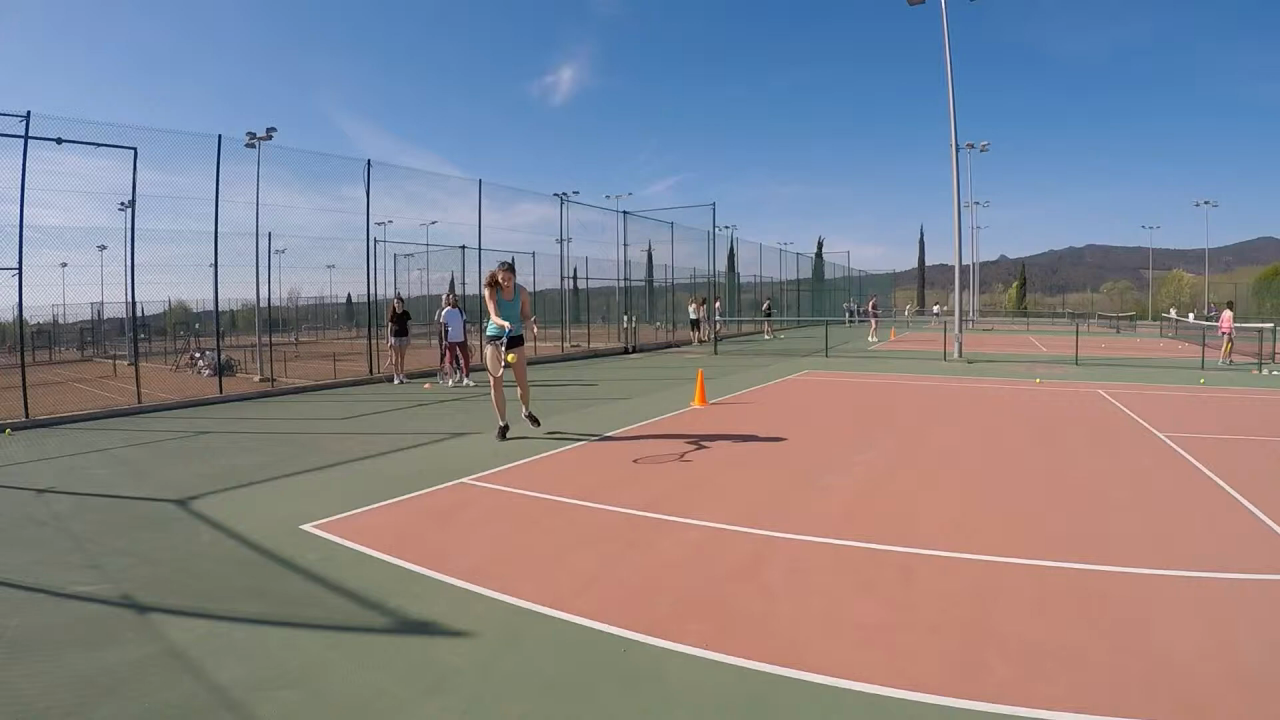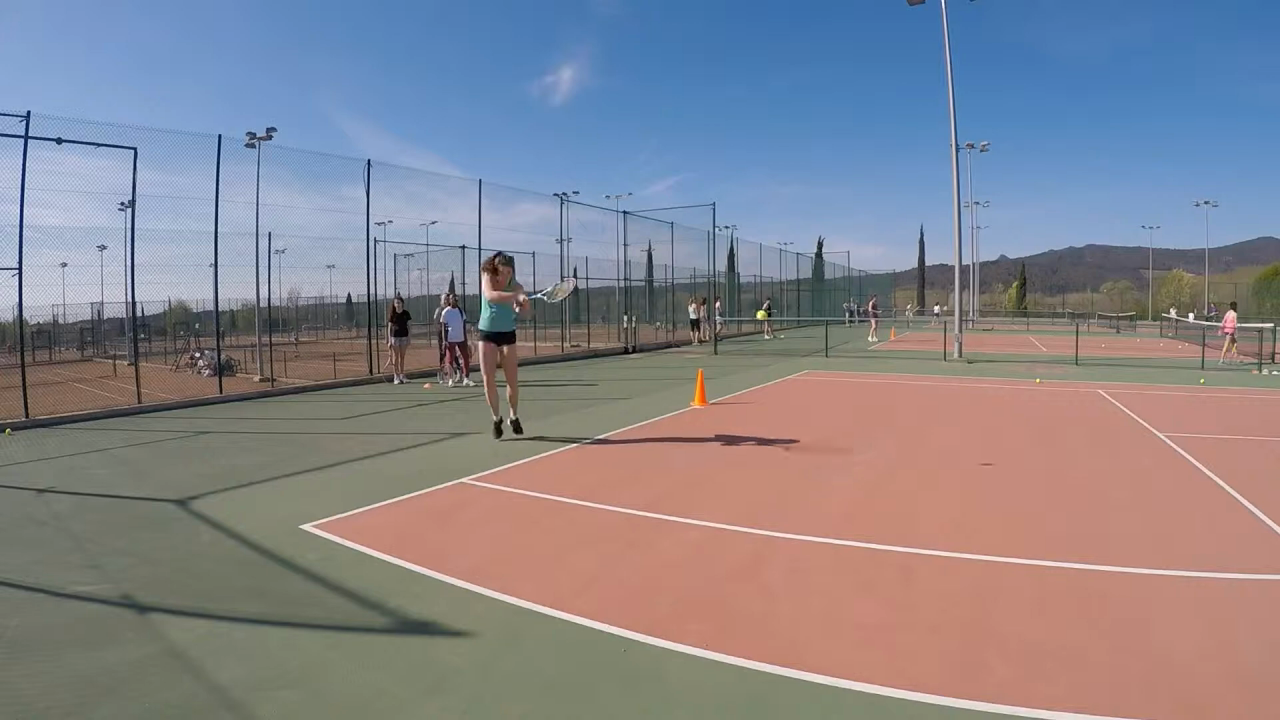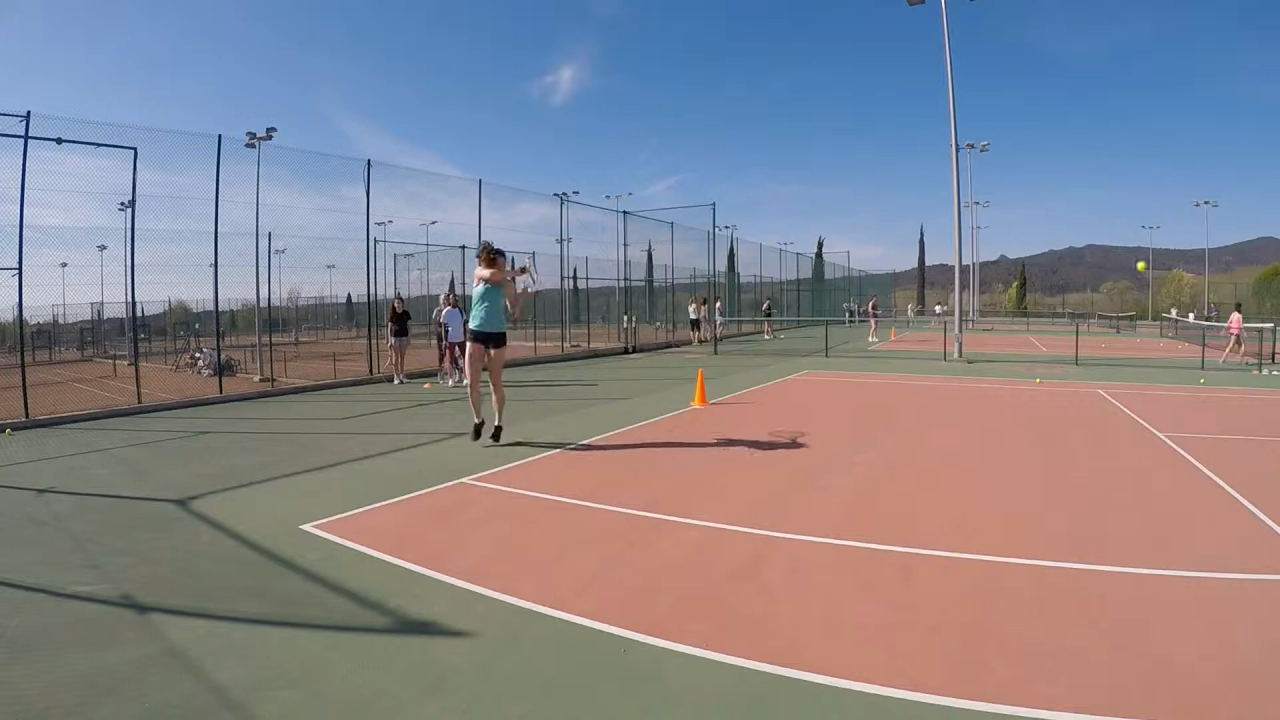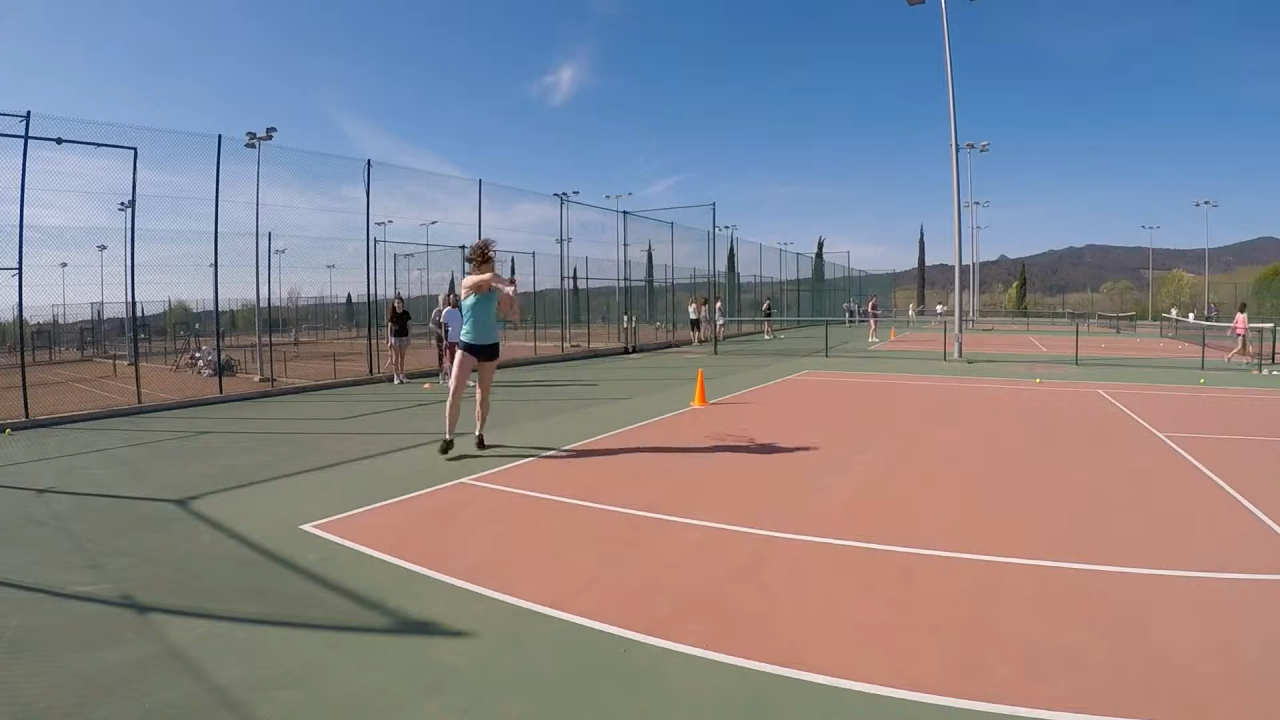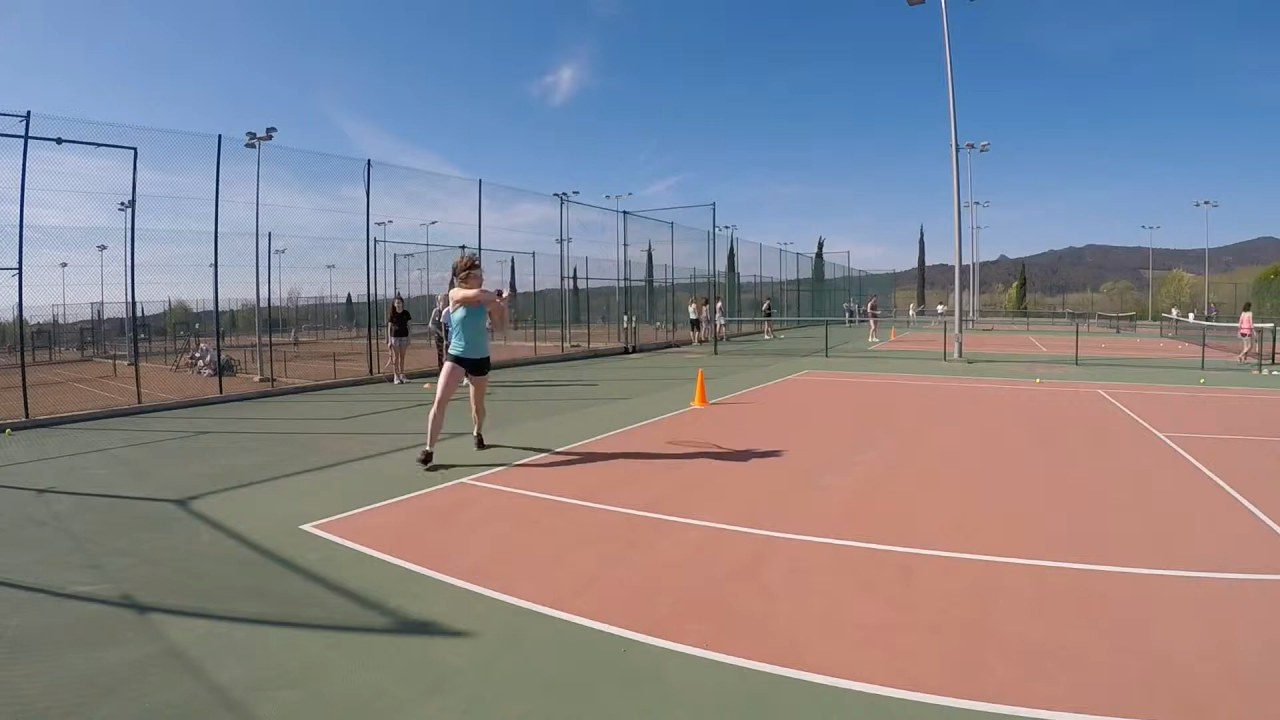
dt=0.1s
person 1, frame 1
left shoulder: (522, 292)
right shoulder: (490, 290)
left elbow: (527, 317)
right elbow: (494, 316)
left wrist: (532, 323)
right wrist: (504, 324)
left hip: (515, 338)
right hip: (495, 337)
left knee: (523, 382)
right knee: (495, 383)
left ankle: (526, 411)
person 1, frame 2
left shoulder: (516, 287)
right shoulder: (488, 277)
left elbow: (523, 313)
right elbow: (490, 295)
left wrist: (523, 309)
right wrist: (516, 296)
left hip: (507, 334)
right hip: (487, 333)
left knee: (511, 381)
right knee: (488, 379)
person 1, frame 3
left shoulder: (507, 285)
right shoulder: (479, 273)
left elbow: (514, 315)
right elbow: (492, 273)
left wrist: (517, 299)
right wrist: (514, 275)
left hip: (497, 335)
right hip: (476, 334)
left knee: (495, 383)
right knee: (472, 381)
right ankle: (478, 420)
person 1, frame 4
left shoulder: (497, 290)
right shoulder: (467, 282)
left elbow: (513, 316)
right elbow: (490, 277)
left wrist: (510, 293)
right wrist: (507, 283)
left hip: (490, 346)
right hip: (467, 345)
left knee: (483, 393)
right knee: (455, 391)
left ankle: (479, 433)
right ankle: (449, 437)
person 1, frame 5
left shoulder: (485, 300)
right shoulder: (455, 294)
left elbow: (500, 324)
right elbow: (477, 293)
left wrist: (501, 304)
right wrist: (495, 298)
left hip: (480, 359)
right hip: (456, 357)
left knee: (477, 406)
right knee: (440, 401)
left ankle: (477, 432)
